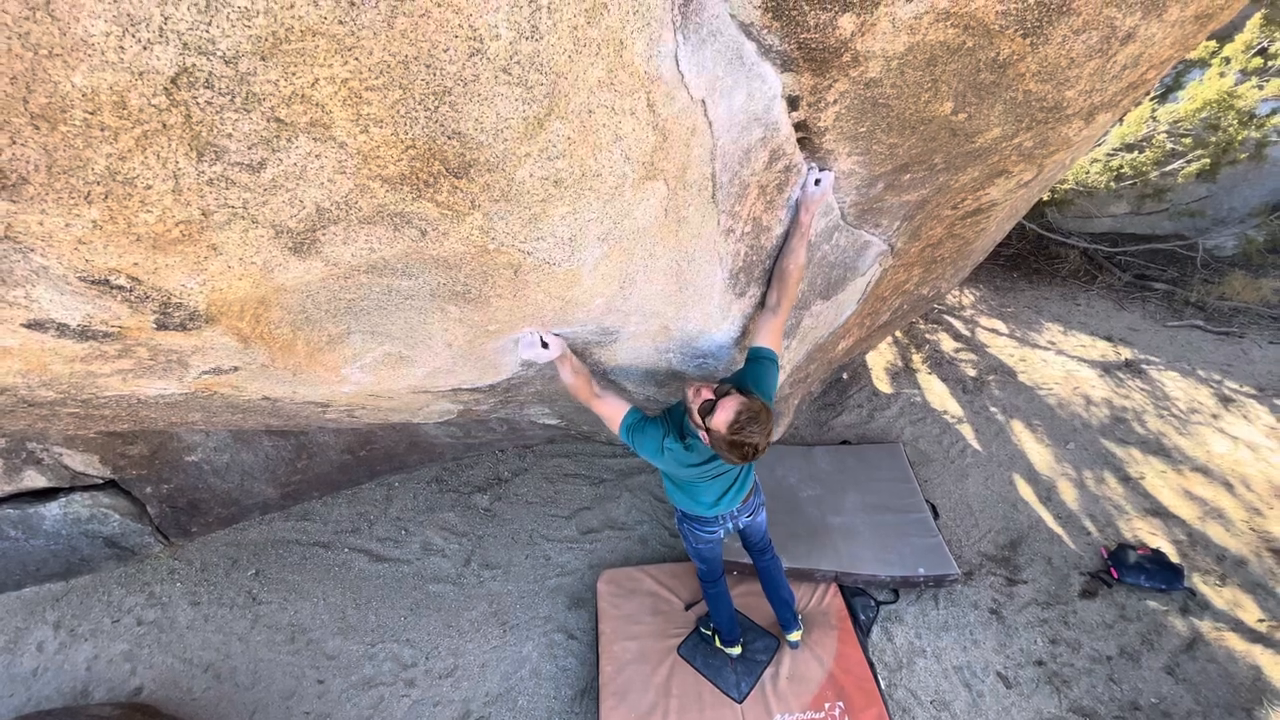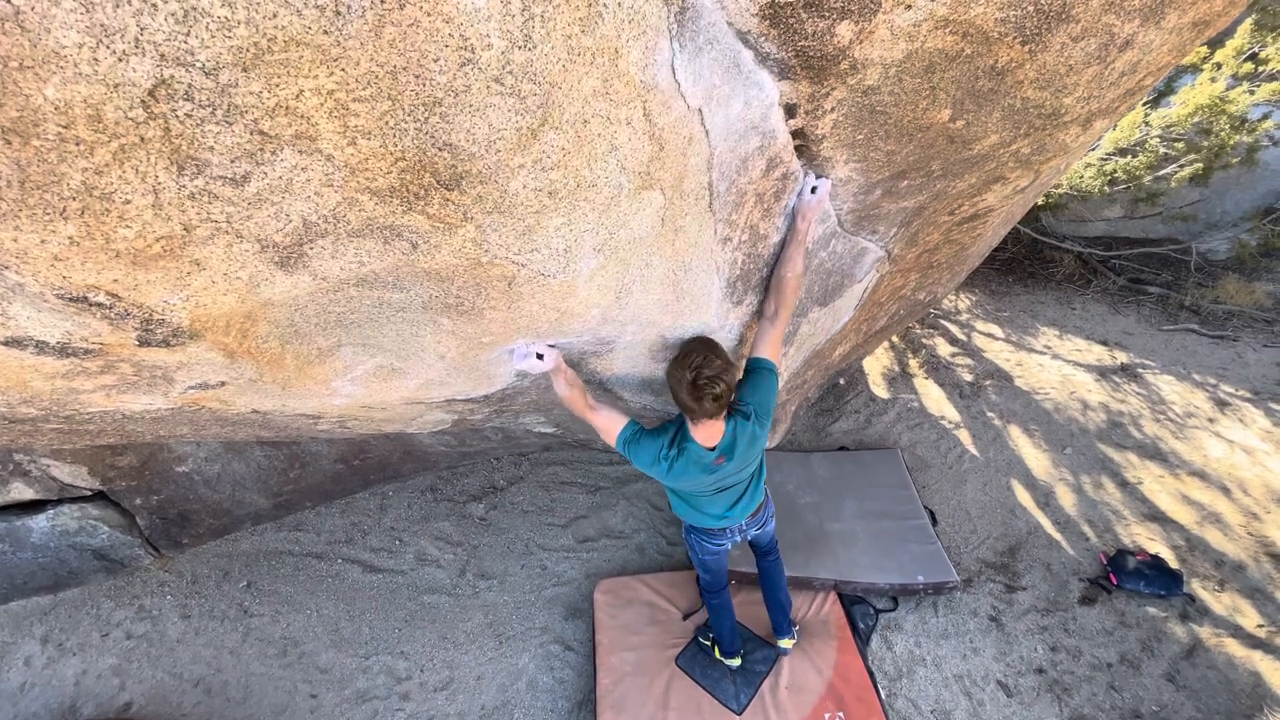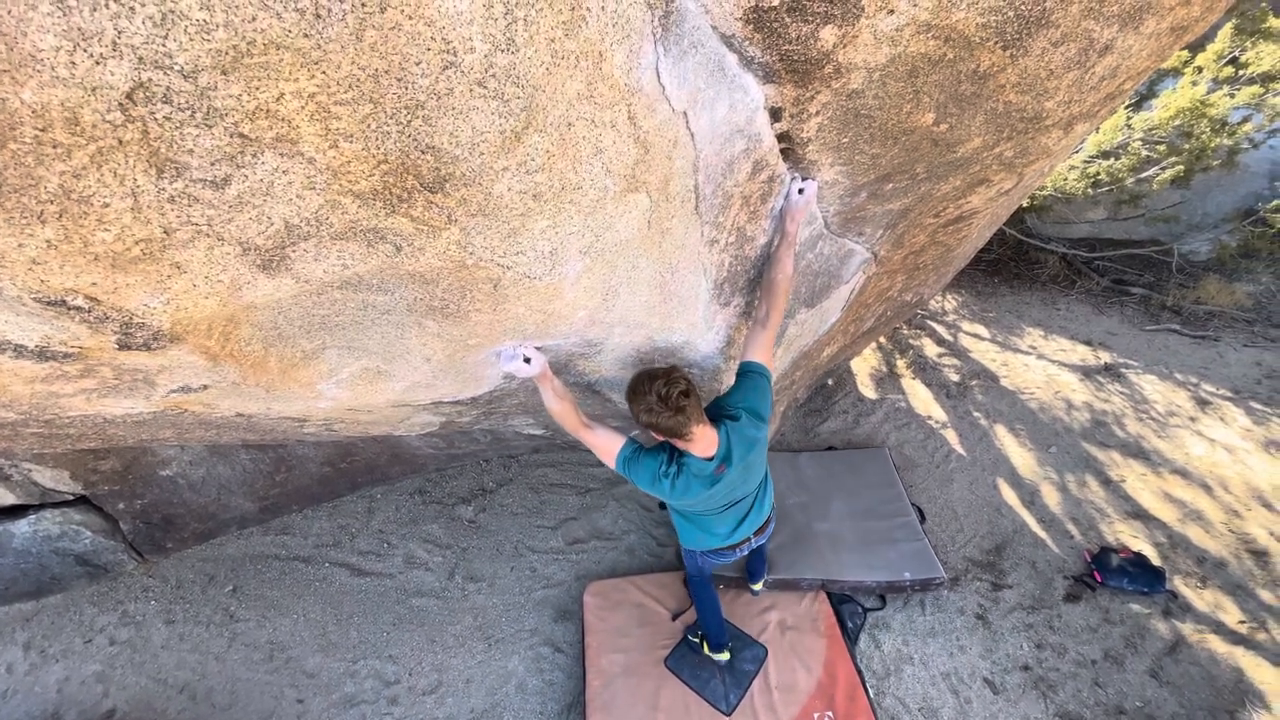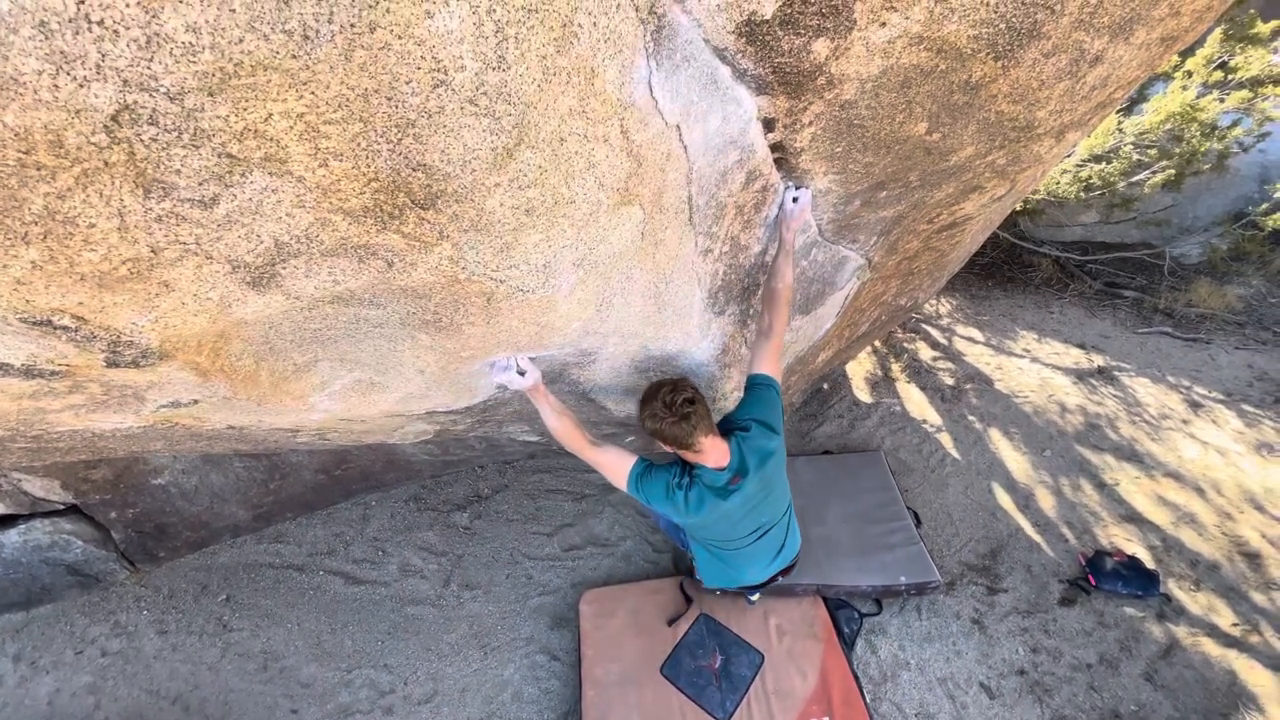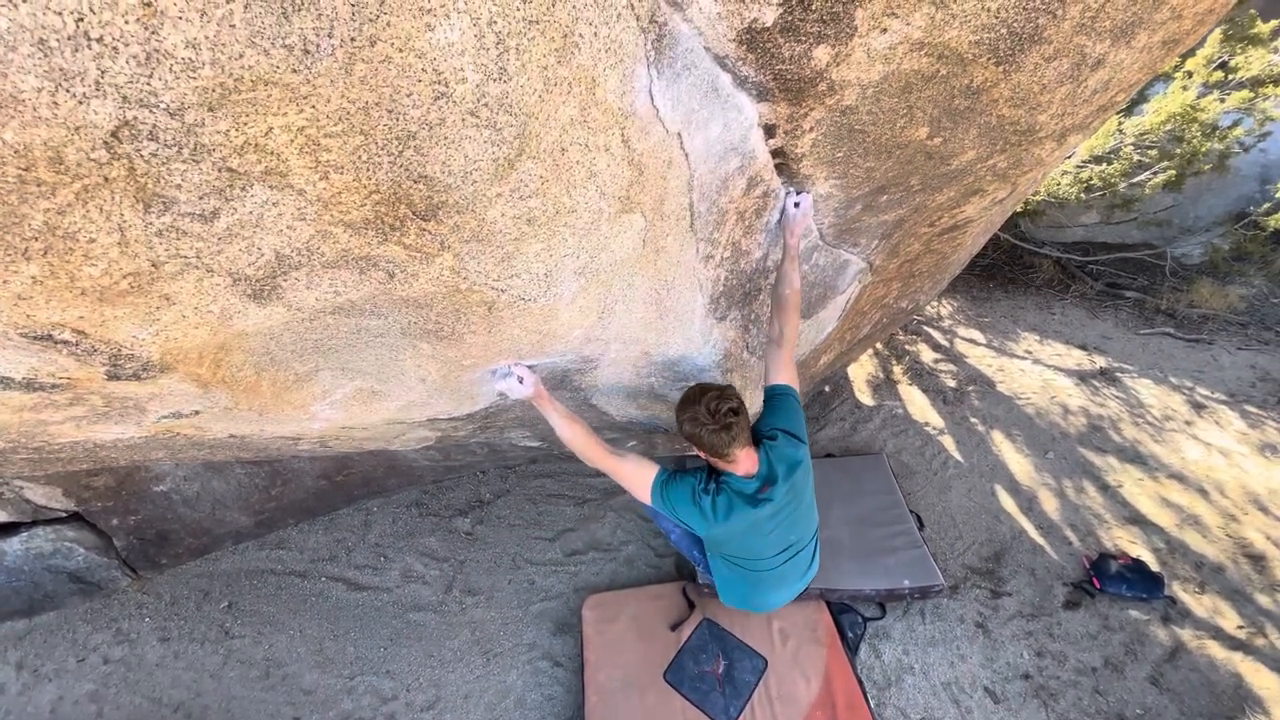
dt=1s
person 1, frame 1
left shoulder: (663, 444)
right shoulder: (755, 392)
left elbow: (593, 395)
right elbow: (778, 305)
left wrist: (560, 355)
right wrist: (806, 212)
left hip: (701, 521)
right hip: (747, 501)
left knee: (711, 574)
right knee: (764, 554)
left ankle: (728, 638)
right ankle: (791, 626)
person 1, frame 2
left shoulder: (659, 456)
right shoulder: (755, 415)
left elbow: (590, 409)
right elbow: (775, 314)
left wrist: (555, 368)
right wrist: (803, 221)
left hip: (708, 532)
right hip: (756, 512)
left knee: (714, 585)
right knee: (769, 556)
left ankle: (728, 648)
right ankle: (784, 632)
person 1, frame 3
left shoulder: (661, 474)
right shoulder: (748, 417)
left elbow: (584, 428)
right elbow: (766, 319)
left wrist: (542, 376)
right wrist: (791, 226)
left hip: (712, 546)
right hip: (761, 525)
left knee: (699, 578)
left ankle: (716, 643)
right ankle: (757, 577)
person 1, frame 4
left shoulder: (675, 492)
right shoulder: (761, 432)
left elbow: (587, 447)
right elbow: (770, 329)
left wrist: (536, 391)
right wrist: (787, 235)
left hip: (731, 576)
right hip: (785, 557)
left knee: (657, 504)
person 1, frame 5
left shoulder: (702, 501)
right shoulder: (787, 440)
left elbow: (602, 457)
right elbow: (782, 337)
left wrist: (539, 397)
right wrist: (791, 241)
left hip: (751, 595)
right hip: (804, 571)
left knee: (653, 497)
left ankle: (712, 574)
